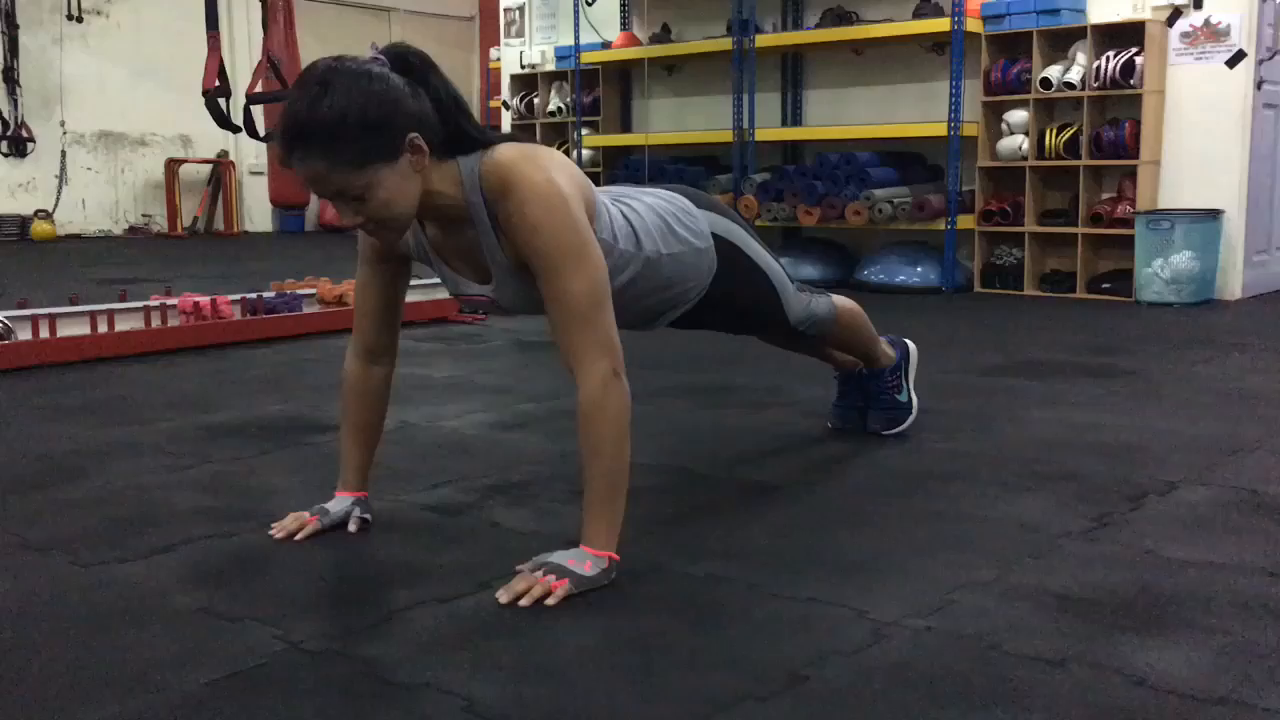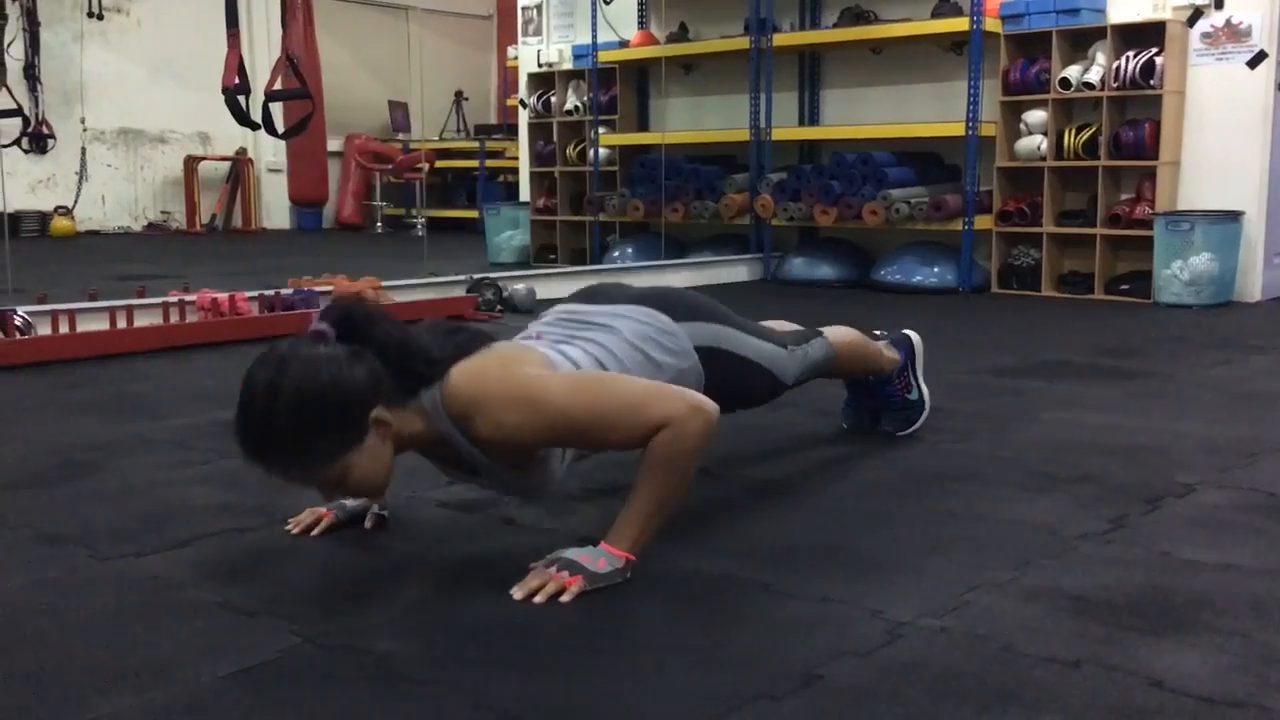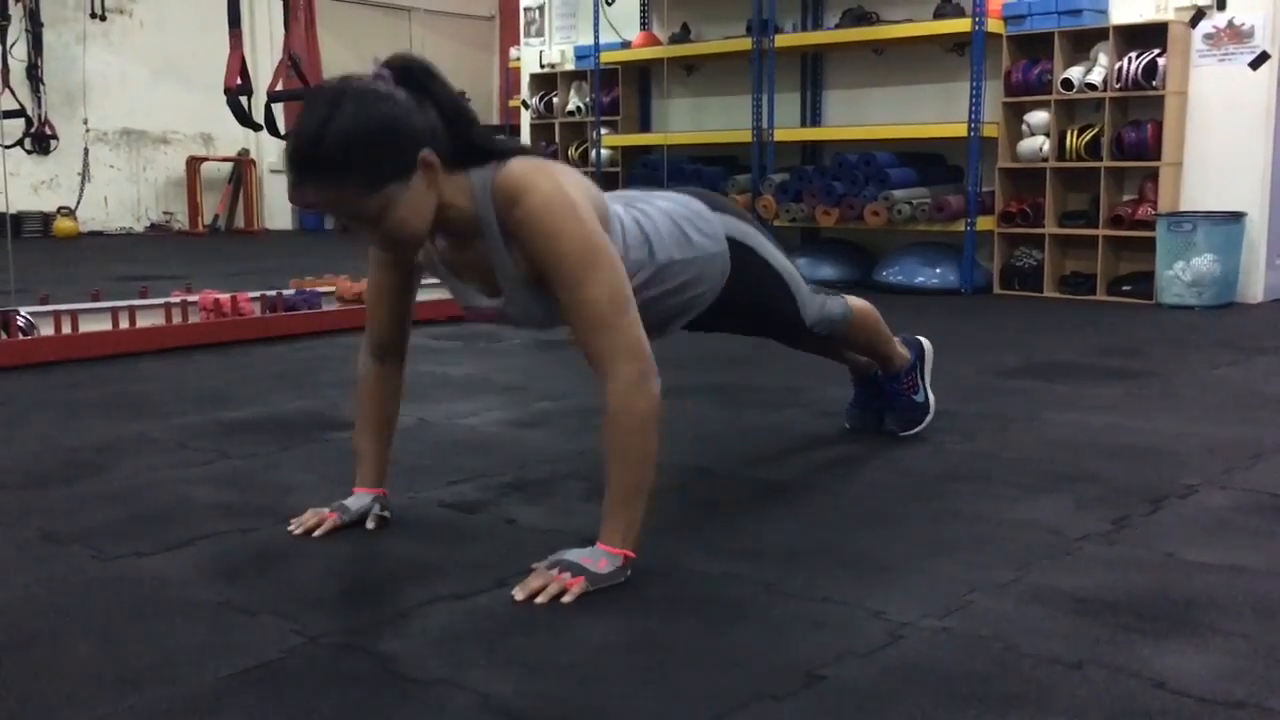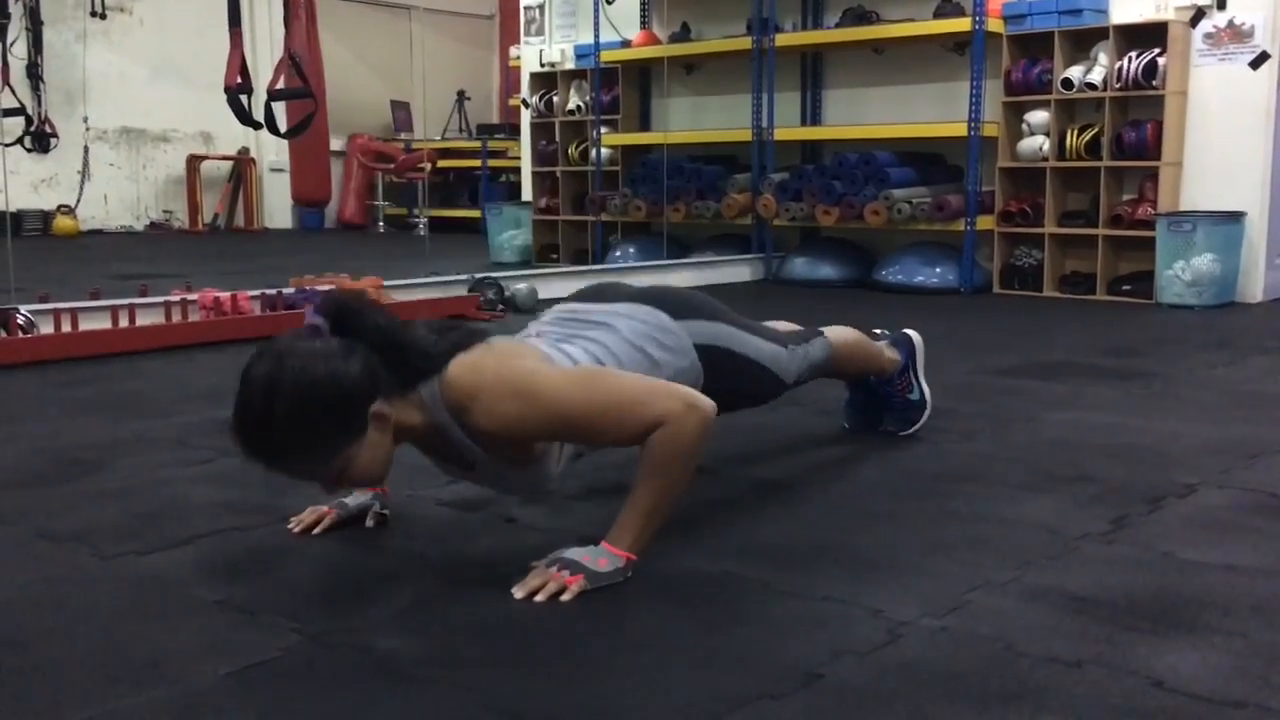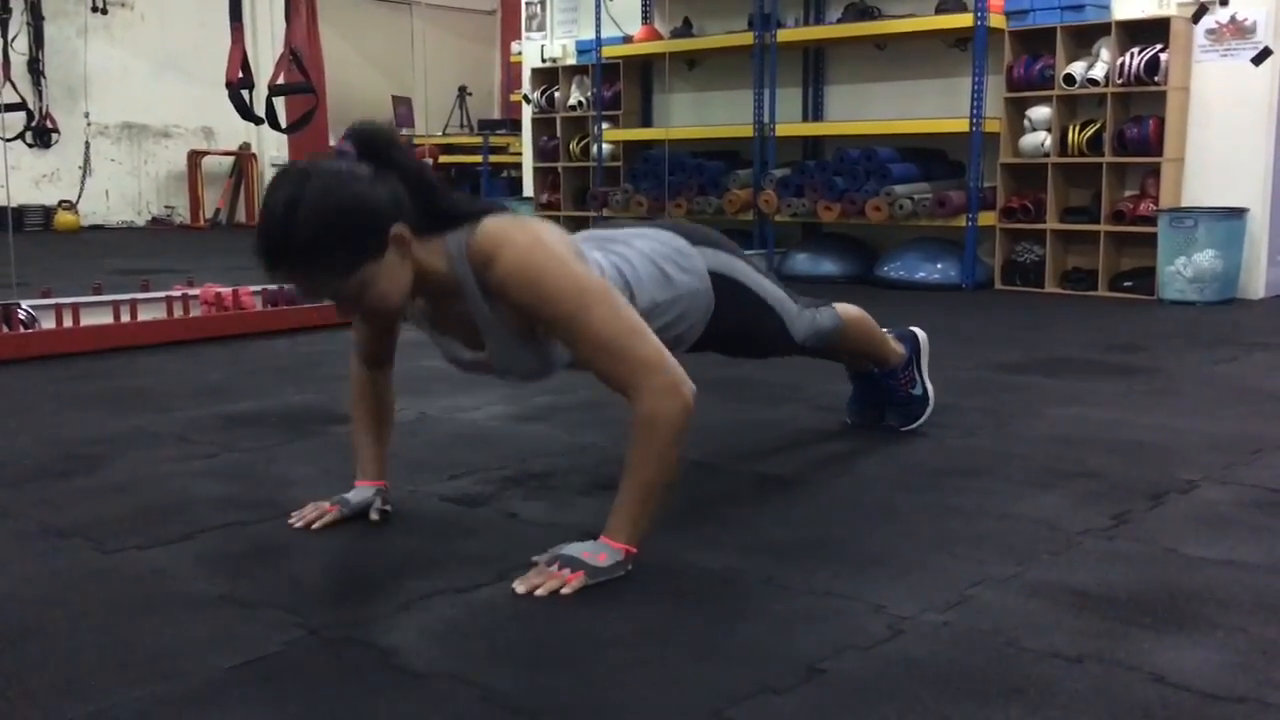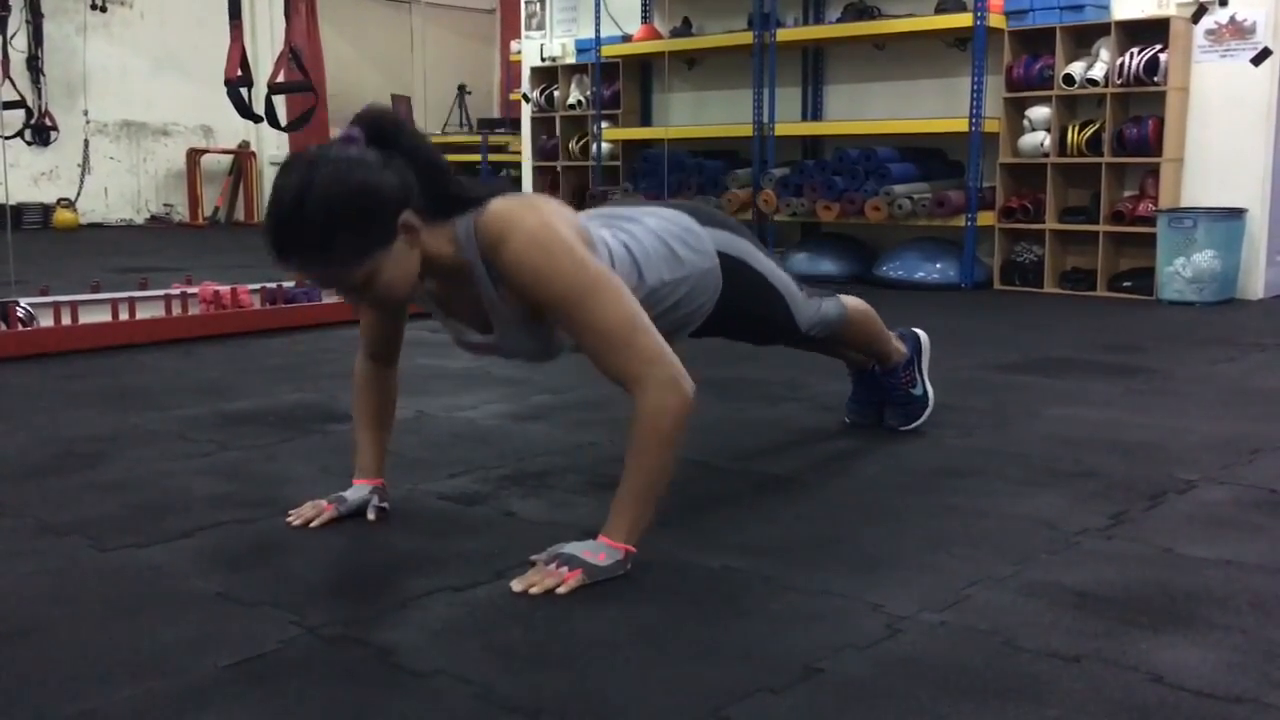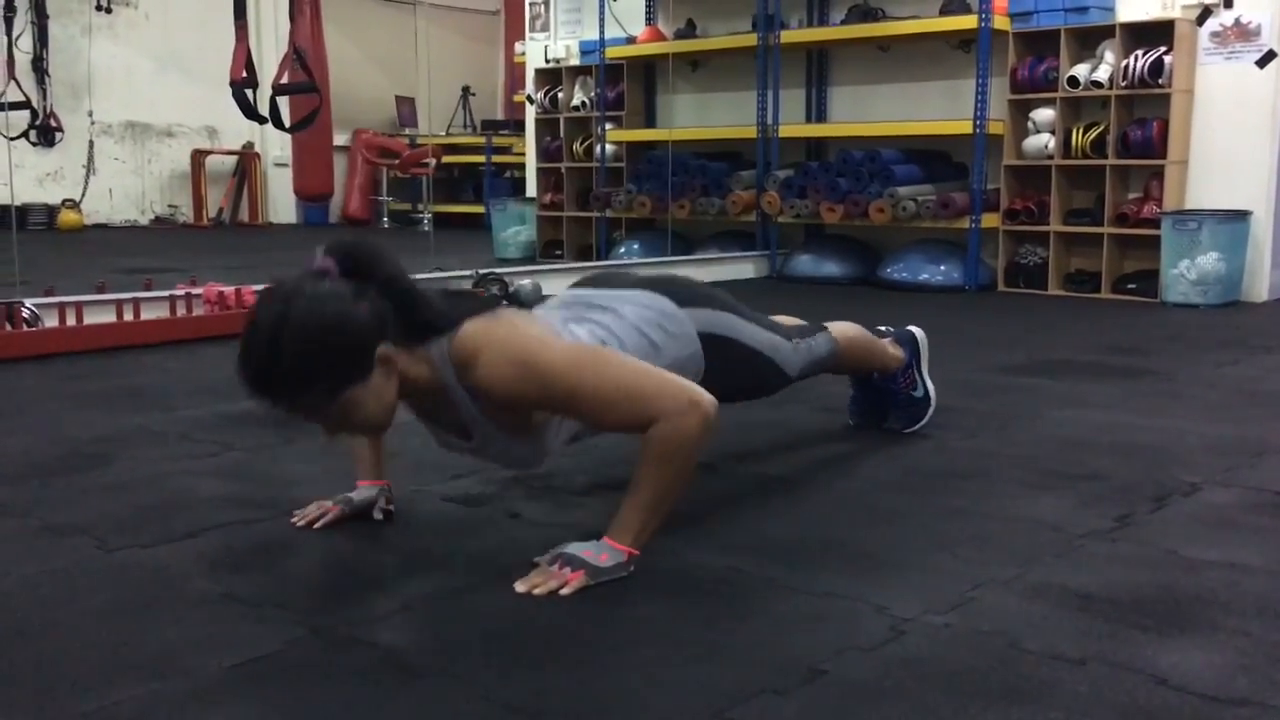
dt=0.7s
person 1, frame 1
left shoulder: (527, 188)
right shoulder: (391, 211)
left elbow: (600, 373)
right elbow: (369, 356)
left wrist: (596, 552)
right wrist: (349, 494)
left hip: (695, 247)
right hip: (638, 279)
left knee: (798, 317)
right knee: (779, 331)
left ankle: (887, 361)
right ankle: (853, 373)
person 1, frame 2
left shoulder: (494, 403)
right shoulder: (377, 382)
left elbow: (694, 416)
left wrist: (614, 552)
right wrist: (362, 491)
left hip: (676, 346)
right hip: (593, 324)
left knee: (794, 361)
right knee: (771, 340)
left ankle: (891, 356)
right ankle: (872, 352)
person 1, frame 3
left shoulder: (540, 204)
right shoulder: (404, 221)
left elbow: (632, 379)
right elbow: (379, 353)
left wrist: (613, 552)
right wrist: (368, 491)
left hip: (709, 250)
right hip: (650, 269)
left knee: (813, 321)
right knee: (795, 335)
left ankle: (903, 362)
right ankle: (864, 375)
person 1, frame 4
left shoulder: (491, 395)
right shoulder: (376, 377)
left elbow: (690, 414)
left wrist: (615, 551)
right wrist: (363, 491)
left hip: (675, 345)
right hip: (593, 326)
left knee: (797, 363)
right knee: (771, 338)
left ankle: (890, 353)
right ankle: (874, 348)
person 1, frame 5
left shoulder: (516, 261)
right shoulder: (386, 254)
left elbow: (668, 391)
right elbow: (371, 366)
left wrist: (615, 544)
right wrist: (368, 481)
left hip: (691, 283)
right hip: (617, 271)
left knee: (808, 332)
right knee: (792, 346)
left ankle: (898, 352)
right ankle: (864, 380)
person 1, frame 6
left shoulder: (524, 241)
right shoulder: (393, 245)
left elbow: (665, 389)
right elbow: (376, 359)
left wrist: (613, 545)
right wrist: (368, 481)
left hip: (699, 261)
right hip: (625, 247)
left knee: (809, 323)
right knee: (795, 334)
left ankle: (901, 356)
right ankle: (869, 375)
person 1, frame 7
left shoulder: (495, 359)
right shoulder: (380, 337)
left elbow: (689, 405)
left wrist: (619, 545)
right wrist: (369, 480)
left hip: (677, 333)
right hip: (597, 313)
left knee: (803, 355)
right knee: (777, 346)
left ankle: (894, 353)
right ankle: (883, 347)
